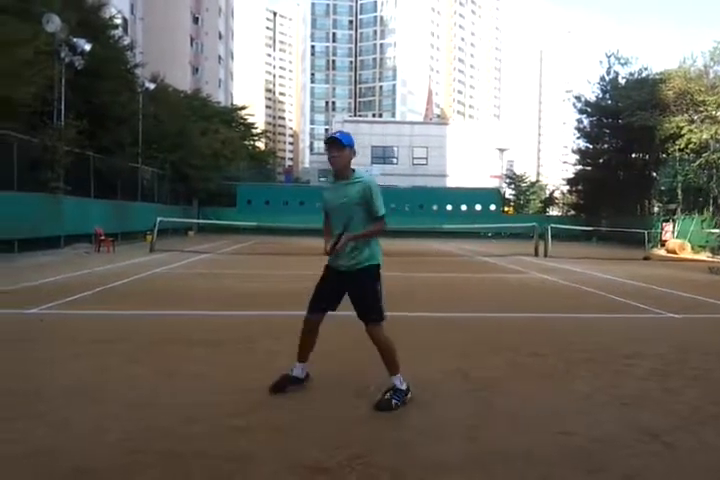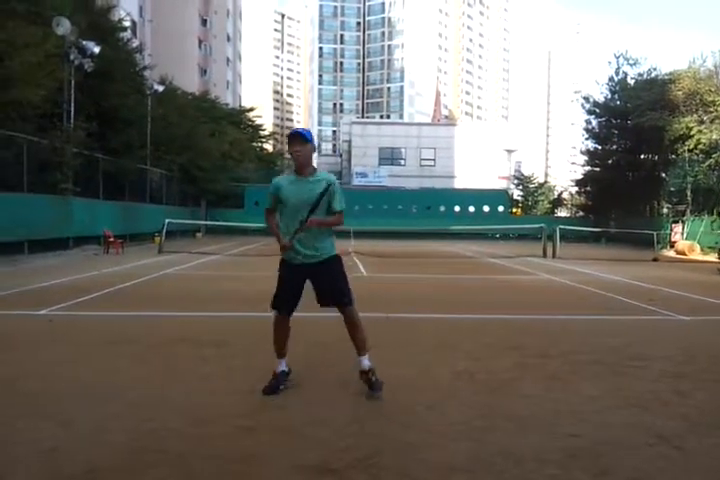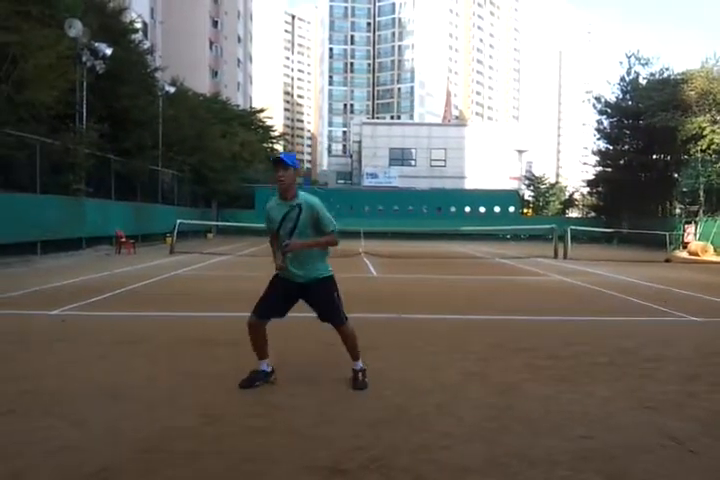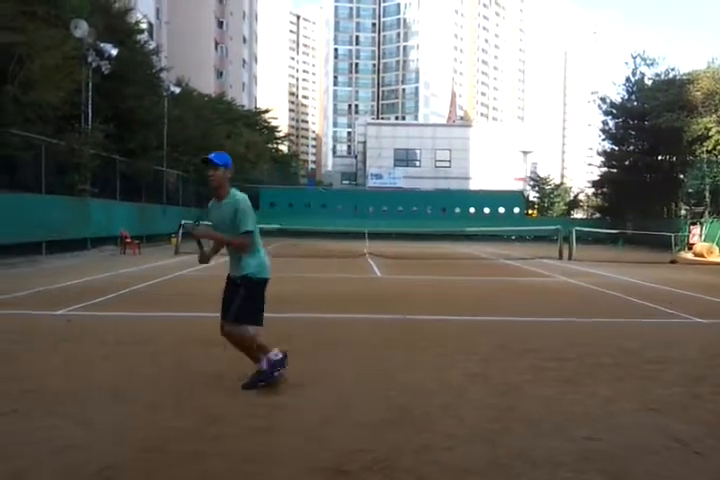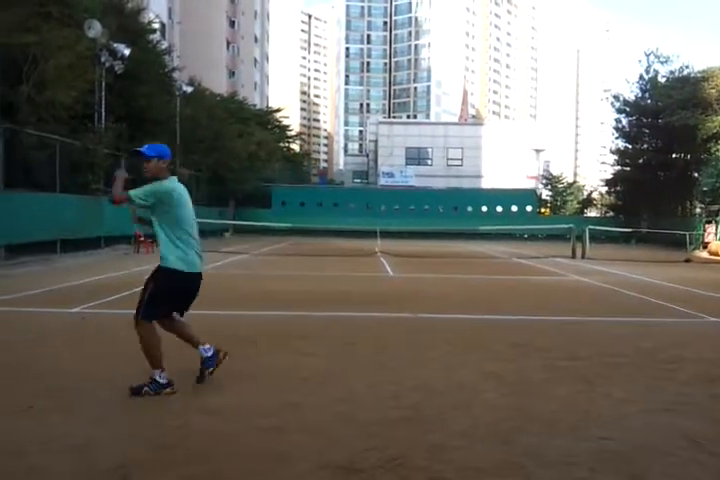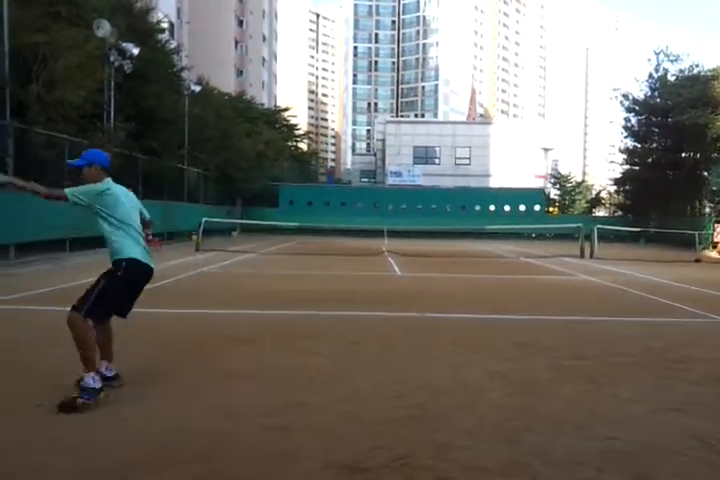
dt=0.3s
person 1, frame 1
left shoulder: (367, 185)
right shoulder: (326, 188)
left elbow: (381, 225)
left wrist: (353, 237)
right wrist: (329, 241)
left hip: (365, 265)
right hip: (337, 265)
left knee: (374, 327)
right knee: (312, 319)
left ankle: (399, 386)
right ankle: (299, 372)
person 1, frame 2
left shoulder: (328, 181)
right shoulder: (279, 183)
left elbow: (339, 218)
right elbow: (270, 215)
left wrist: (318, 221)
right wrist: (279, 238)
left hip: (325, 256)
right hip: (292, 259)
left knee: (348, 310)
right knee: (282, 316)
left ankle: (366, 368)
right ankle: (282, 370)
person 1, frame 3
left shoulder: (311, 204)
right shoulder: (271, 205)
left elbow: (333, 238)
left wrist: (307, 244)
right wrist: (278, 256)
left hip: (318, 275)
right hip: (286, 276)
left knee: (341, 325)
right knee: (256, 322)
left ankle: (358, 368)
right ankle: (264, 368)
person 1, frame 4
left shoulder: (240, 201)
right shoulder: (213, 205)
left elbow: (244, 243)
left wrist: (211, 234)
right wrist: (210, 252)
left hip: (253, 272)
right hip: (237, 273)
left knee: (232, 328)
right knee: (228, 330)
left ankle: (274, 356)
right ankle: (266, 367)
person 1, frame 5
left shoulder: (162, 189)
right shoulder: (175, 188)
left elbow: (117, 198)
left wrist: (120, 178)
right wrist: (152, 221)
left hip: (175, 267)
right hip: (192, 267)
left knee: (143, 321)
right knee: (166, 317)
left ankle: (160, 380)
right ankle: (207, 352)
person 1, frame 6
left shoulder: (97, 191)
right shoulder: (125, 193)
left elbow: (49, 193)
right elbow: (147, 223)
left wrist: (14, 181)
left hip: (129, 264)
right hip: (142, 265)
left knee: (77, 318)
right knee: (101, 316)
left ankle: (92, 384)
right ankle: (106, 372)
